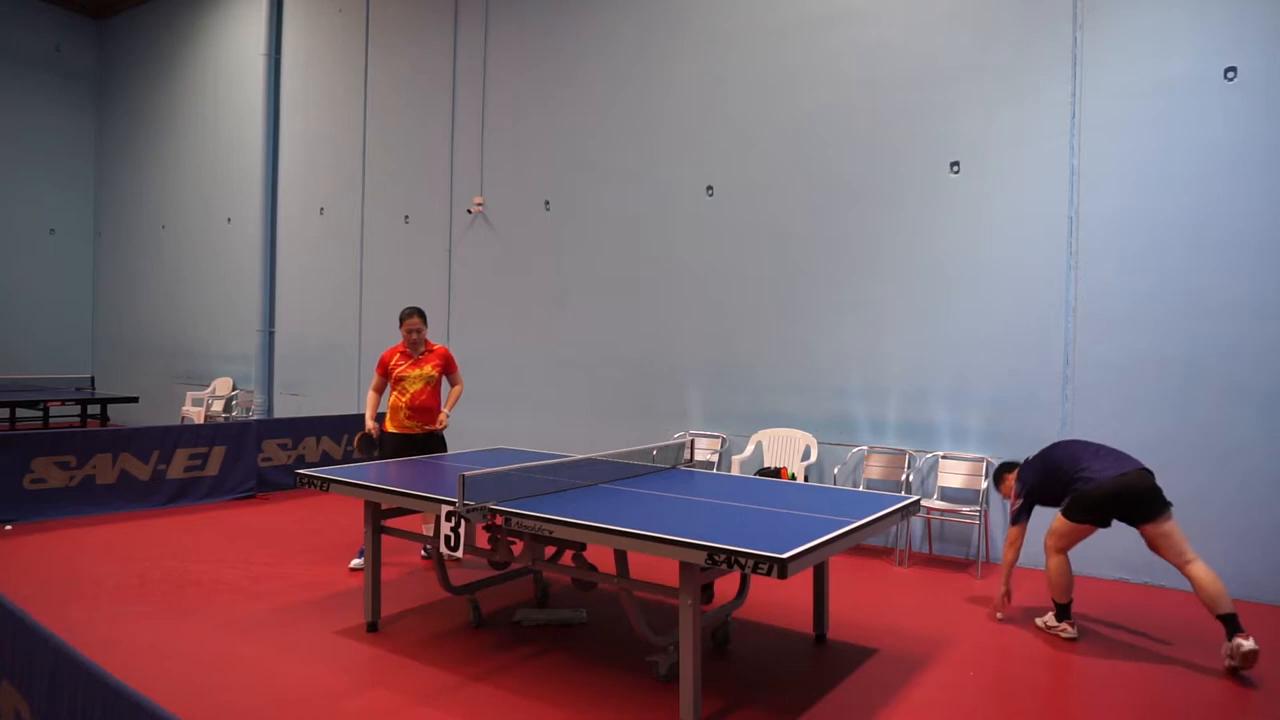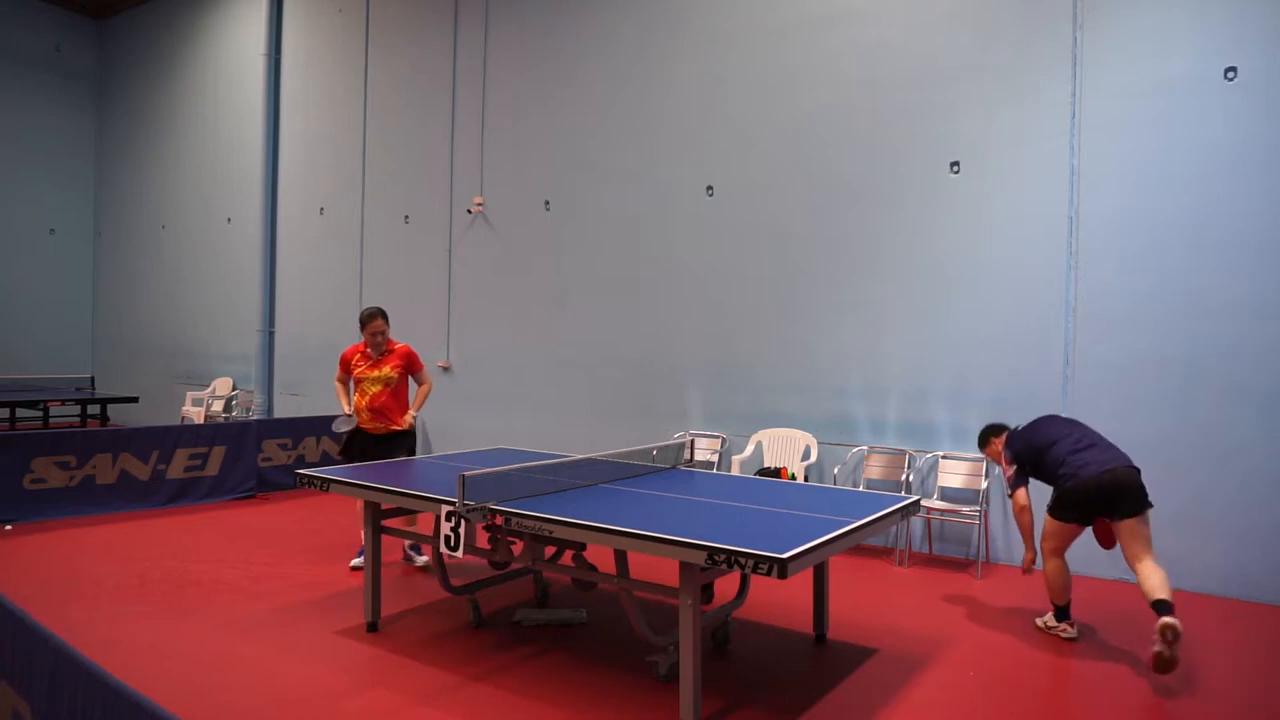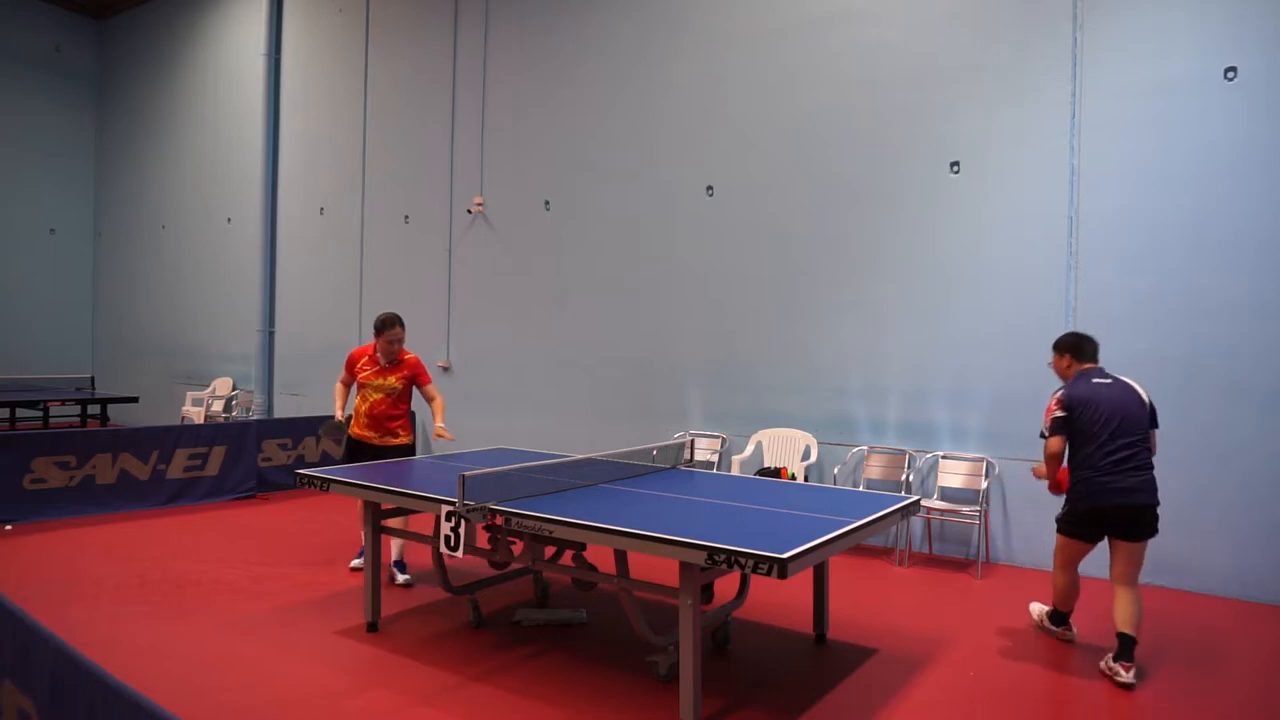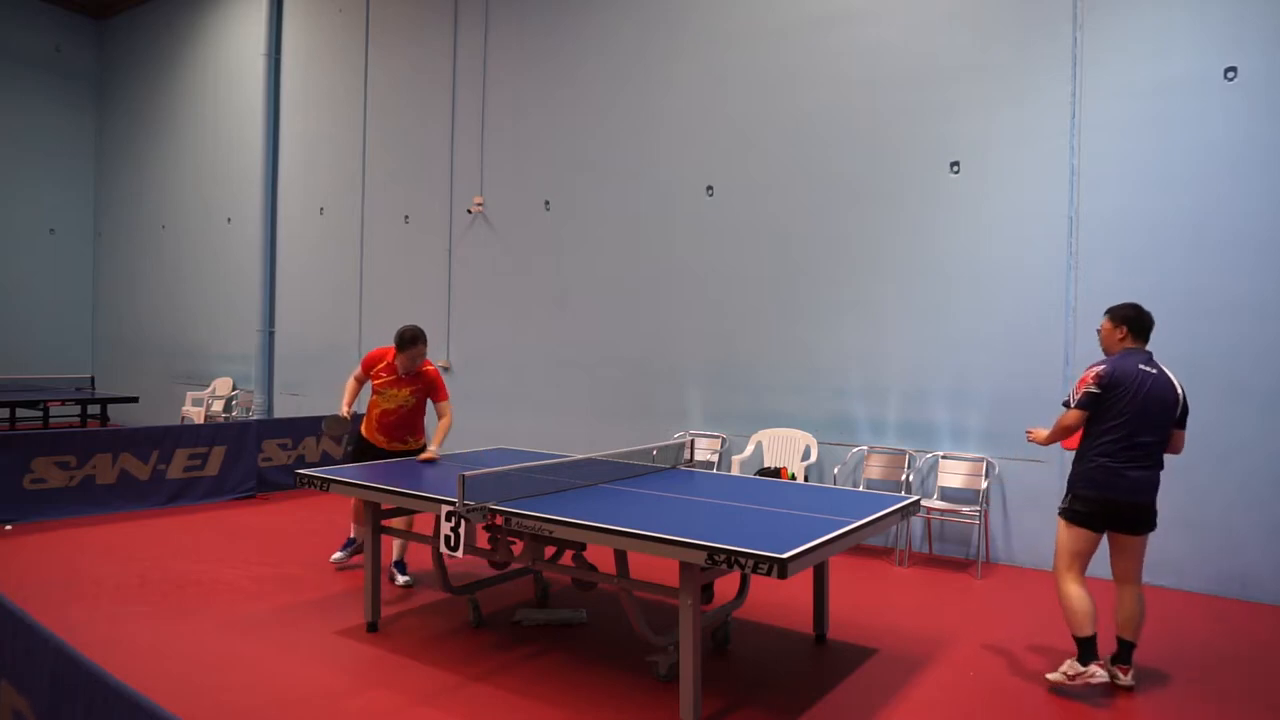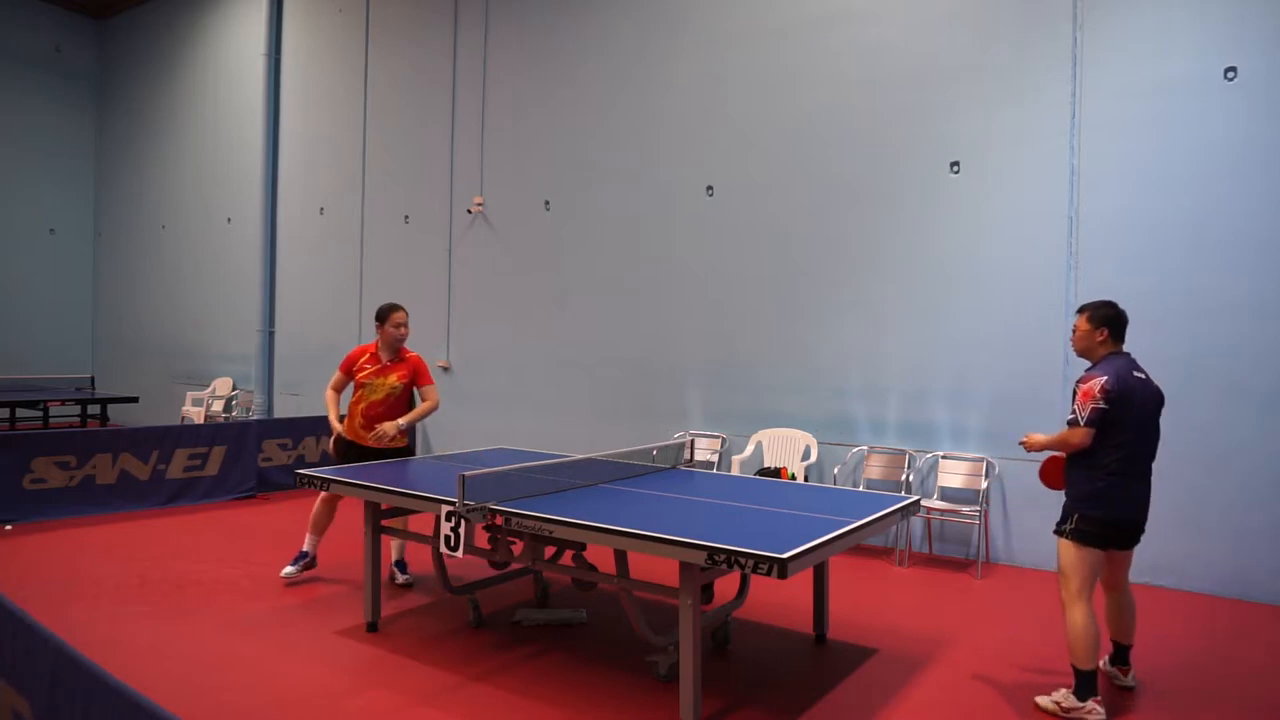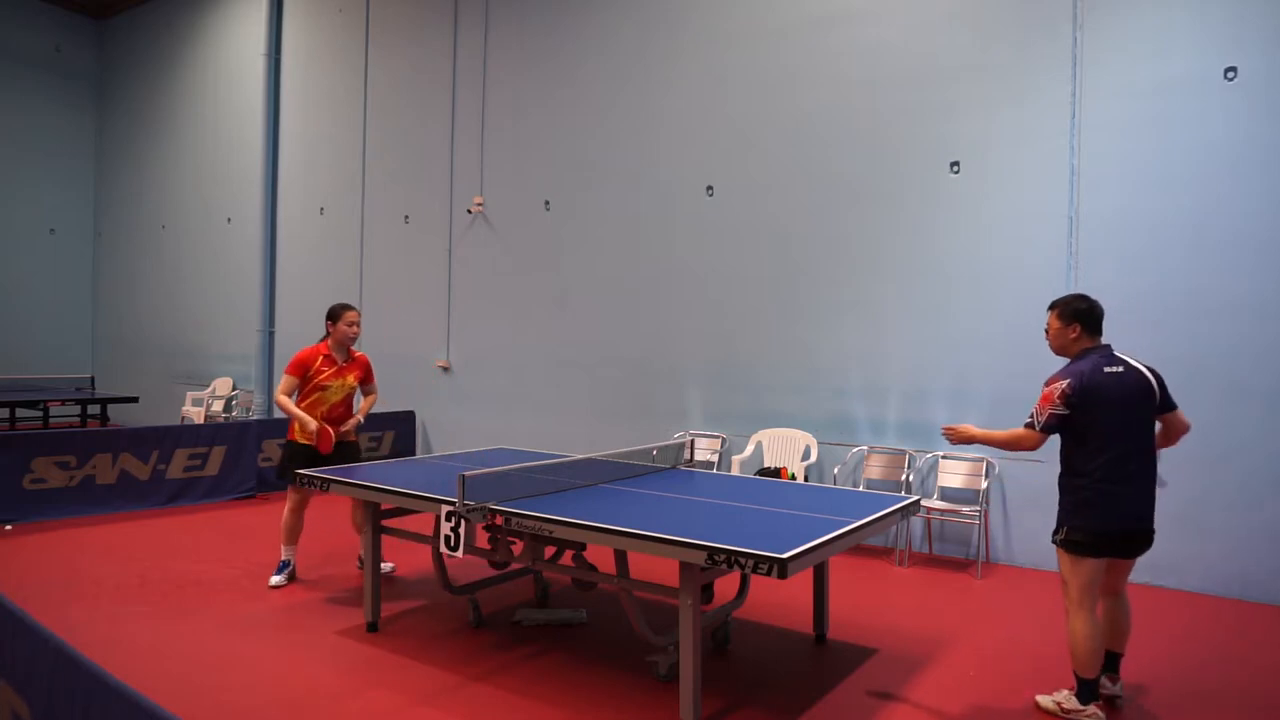
dt=0.5s
person 1, frame 1
left shoulder: (1023, 481)
right shoulder: (1053, 456)
left elbow: (1014, 541)
left wrist: (1005, 584)
left hip: (1095, 489)
right hip: (1138, 477)
left knee: (1055, 547)
right knee: (1187, 560)
left ankle: (1062, 620)
right ankle: (1237, 635)
person 1, frame 2
left shoulder: (1010, 451)
right shoulder: (1055, 422)
left elbow: (1021, 504)
left wrist: (1030, 551)
left hip: (1080, 484)
right hip: (1125, 473)
left knee: (1052, 552)
right knee: (1143, 560)
left ankle: (1062, 621)
right ankle: (1165, 617)
person 1, frame 3
left shoulder: (1066, 396)
right shoulder: (1135, 390)
left elbow: (1054, 449)
right elbow: (1151, 445)
left wrist: (1049, 473)
left hip: (1091, 496)
right hip: (1141, 496)
left knee: (1065, 564)
right knee: (1125, 583)
left ankle: (1059, 622)
right ankle: (1124, 661)
person 1, frame 4
left shoulder: (1103, 371)
right shoulder: (1171, 384)
left elbow: (1071, 422)
right elbow: (1176, 444)
left wrist: (1046, 437)
left hip: (1093, 487)
right hip: (1141, 493)
left knee: (1068, 573)
right knee: (1129, 581)
left ankle: (1087, 662)
right ankle: (1122, 664)
person 1, frame 5
left shoulder: (1098, 379)
right shoulder: (1147, 382)
left elbow: (1078, 439)
left wrist: (1042, 443)
left hip: (1092, 504)
right hip: (1133, 504)
left knee: (1075, 598)
right knee: (1117, 586)
right ankle: (1120, 666)
person 1, frame 6
left shoulder: (1068, 382)
right shoulder: (1142, 373)
left elbow: (1028, 439)
right elbow: (1178, 427)
left wrist: (975, 435)
left hip: (1089, 513)
right hip: (1138, 511)
left knee: (1080, 605)
right knee: (1114, 592)
right ankle: (1109, 676)
person 2, frame 1
left shoulder: (442, 354)
right shoulder: (389, 357)
left elbow: (457, 384)
right elbow: (375, 390)
left wrist: (446, 411)
right wrist: (369, 419)
left hip: (430, 432)
right hip: (396, 432)
left ankle: (430, 544)
right ankle: (369, 547)
person 2, frame 2
left shoulder: (404, 353)
right shoulder: (350, 356)
left elbow: (425, 383)
right elbow: (340, 381)
left wrist: (412, 413)
right wrist: (346, 405)
left hip: (398, 431)
right hip: (363, 432)
left ankle: (411, 545)
right ankle: (366, 547)
person 2, frame 3
left shoulder: (412, 363)
right shoulder: (357, 357)
left elbow: (435, 397)
right elbow: (343, 383)
left wrist: (439, 424)
right wrist: (339, 409)
left hip: (397, 442)
right hip: (361, 438)
left ankle: (397, 562)
right ankle: (366, 548)
person 2, frame 4
left shoulder: (431, 376)
right shoulder: (376, 358)
left elbow: (445, 417)
right elbow: (356, 379)
left wrist: (433, 448)
right wrist: (346, 405)
left hip: (408, 447)
right hip: (370, 439)
left ankle: (397, 563)
right ankle: (355, 540)
person 2, frame 5
left shoulder: (413, 363)
right shoulder: (357, 356)
left elbow: (432, 402)
right elbow: (333, 389)
left wrist: (399, 424)
right wrist: (333, 420)
left hip: (392, 446)
right hip: (352, 440)
right knee: (329, 496)
left ankle: (397, 563)
right ankle: (307, 554)
person 2, frame 6
left shoulder: (361, 362)
right shoulder: (306, 358)
left elbow: (371, 394)
right elbow: (281, 397)
left wrist: (357, 418)
right wrist: (305, 419)
left hip: (343, 441)
right hip: (305, 442)
right knee: (296, 500)
left ankle: (368, 556)
right ankle: (286, 563)
